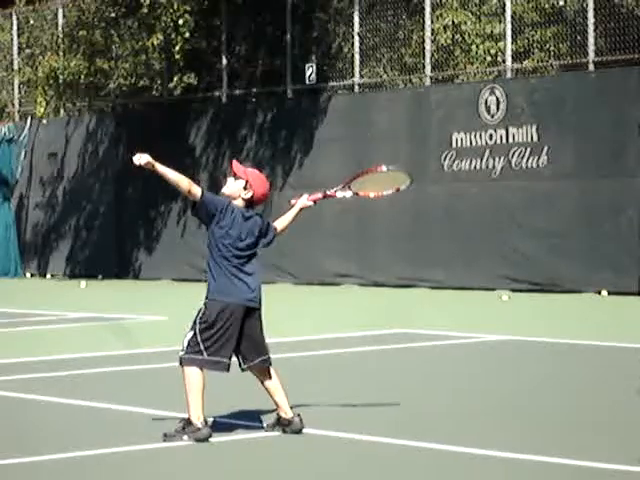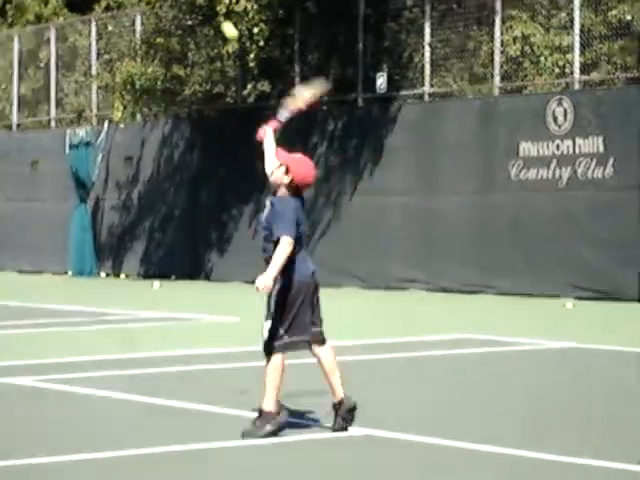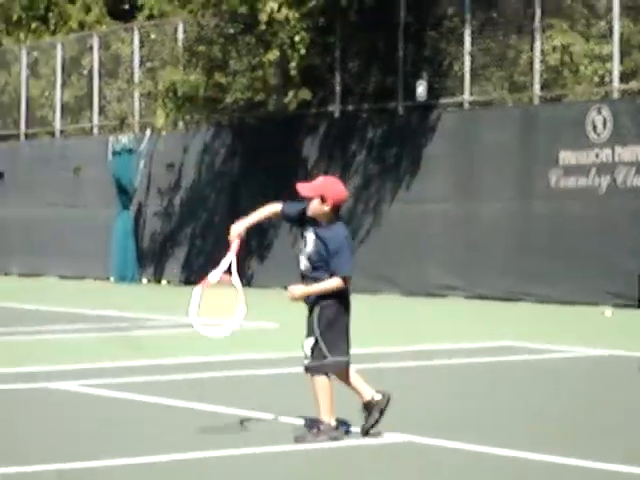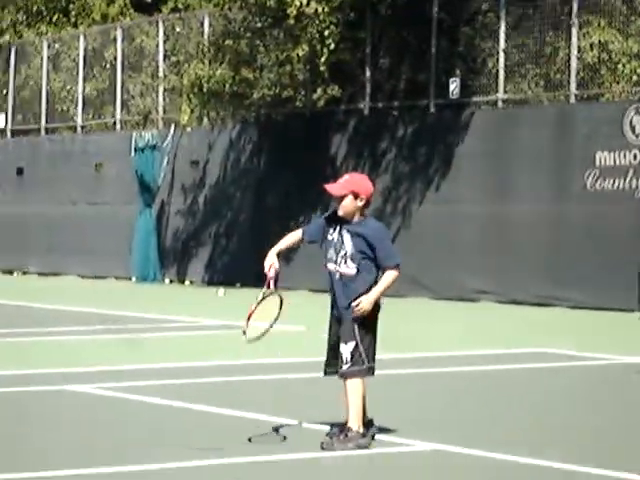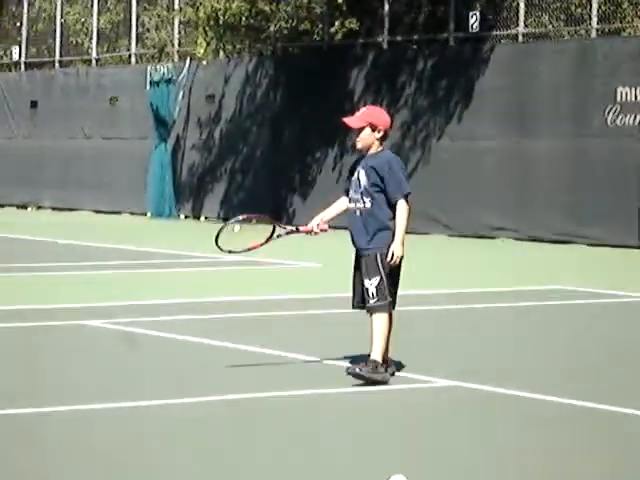
dt=0.3s
person 1, frame 1
left shoulder: (221, 209)
right shoulder: (256, 222)
left elbow: (190, 188)
right elbow: (274, 230)
left wrist: (154, 165)
right wrist: (297, 209)
left hip: (222, 301)
right hip: (250, 301)
left knee: (191, 357)
right knee: (258, 361)
left ankle: (196, 423)
right ankle: (287, 416)
person 1, frame 2
left shoulder: (285, 207)
right shoulder: (287, 196)
left elbow: (286, 243)
right elbow: (271, 167)
left wrist: (270, 274)
right wrist: (268, 137)
left hip: (289, 282)
right hip: (304, 280)
left knee: (274, 345)
right knee: (314, 340)
left ankle: (269, 412)
right ankle: (340, 401)
person 1, frame 3
left shoulder: (338, 236)
right shoulder: (306, 215)
left elbow: (341, 279)
right elbow: (277, 208)
left wrist: (306, 290)
right wrist: (245, 222)
left hip: (328, 303)
right hip: (320, 303)
left knee: (317, 363)
right knee: (335, 360)
left ankle: (327, 424)
right ankle: (372, 398)
person 1, frame 4
left shoulder: (375, 231)
right shoulder: (331, 221)
left elbow: (392, 269)
right elbow: (301, 234)
left wrist: (372, 296)
right wrist: (275, 251)
left hip: (359, 311)
right hip: (339, 309)
left knee: (354, 368)
right knee: (348, 368)
left ankle: (355, 431)
right ankle: (362, 422)
person 1, frame 5
left shoulder: (389, 162)
right shoulder: (360, 162)
left elbow: (402, 202)
right elbow: (349, 198)
left wrist: (399, 239)
right wrist: (323, 216)
left hip: (382, 246)
right hip: (364, 244)
left knee: (379, 303)
right knee: (375, 304)
left ankle: (377, 363)
right ankle: (382, 359)
